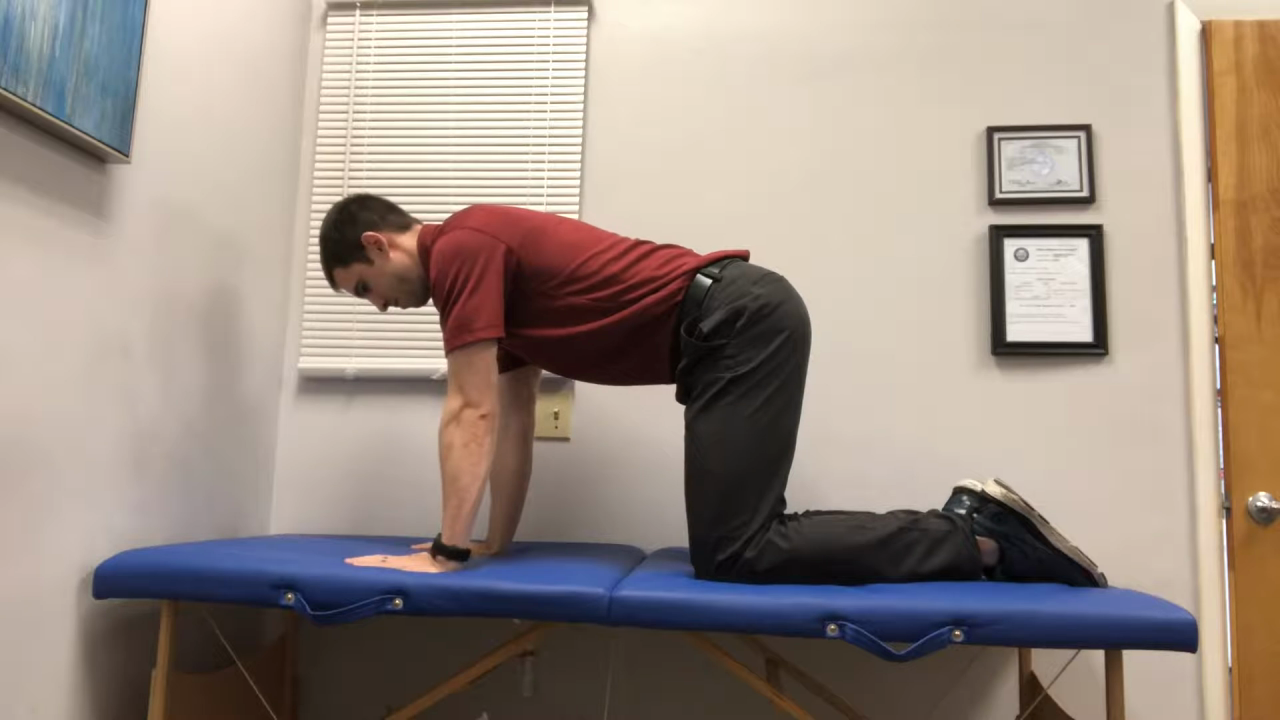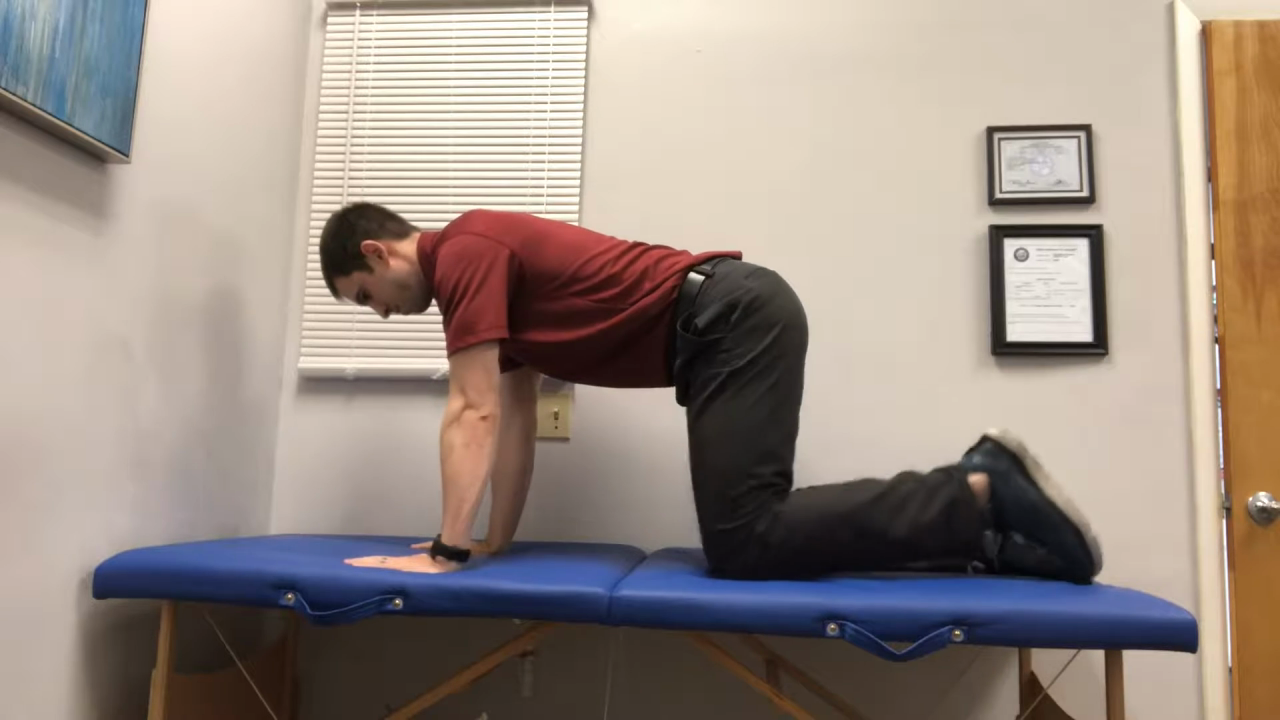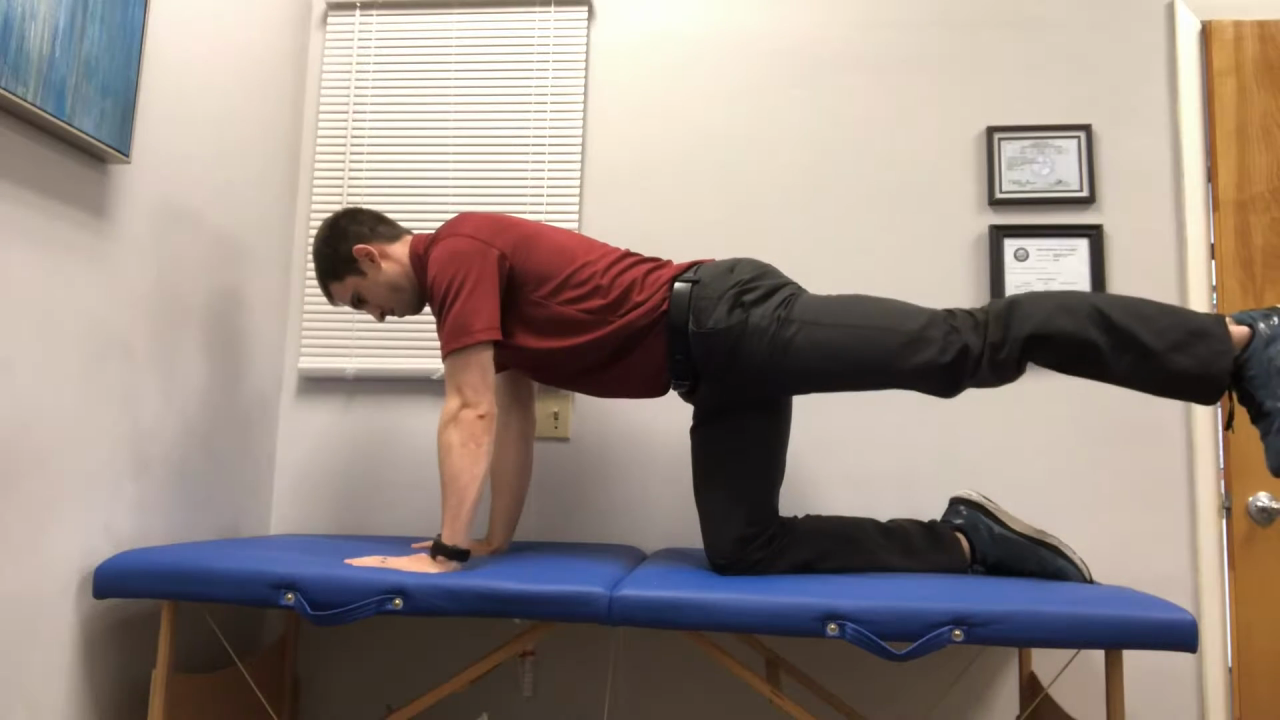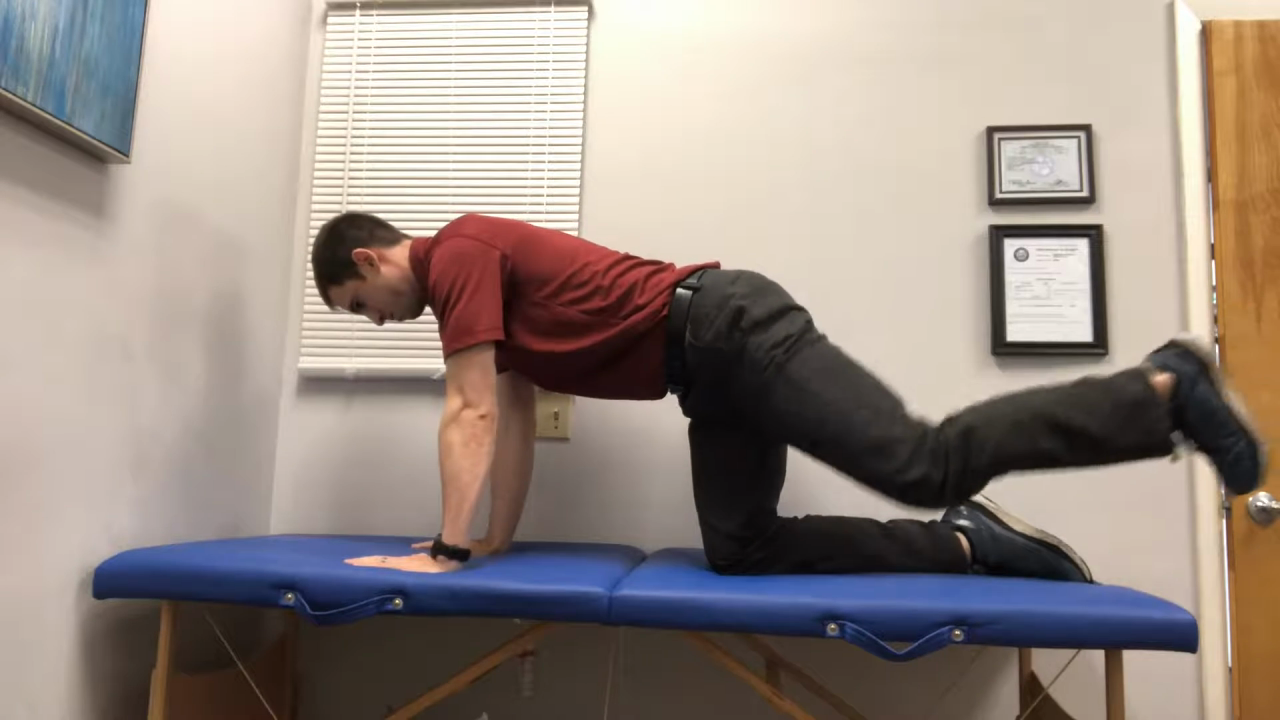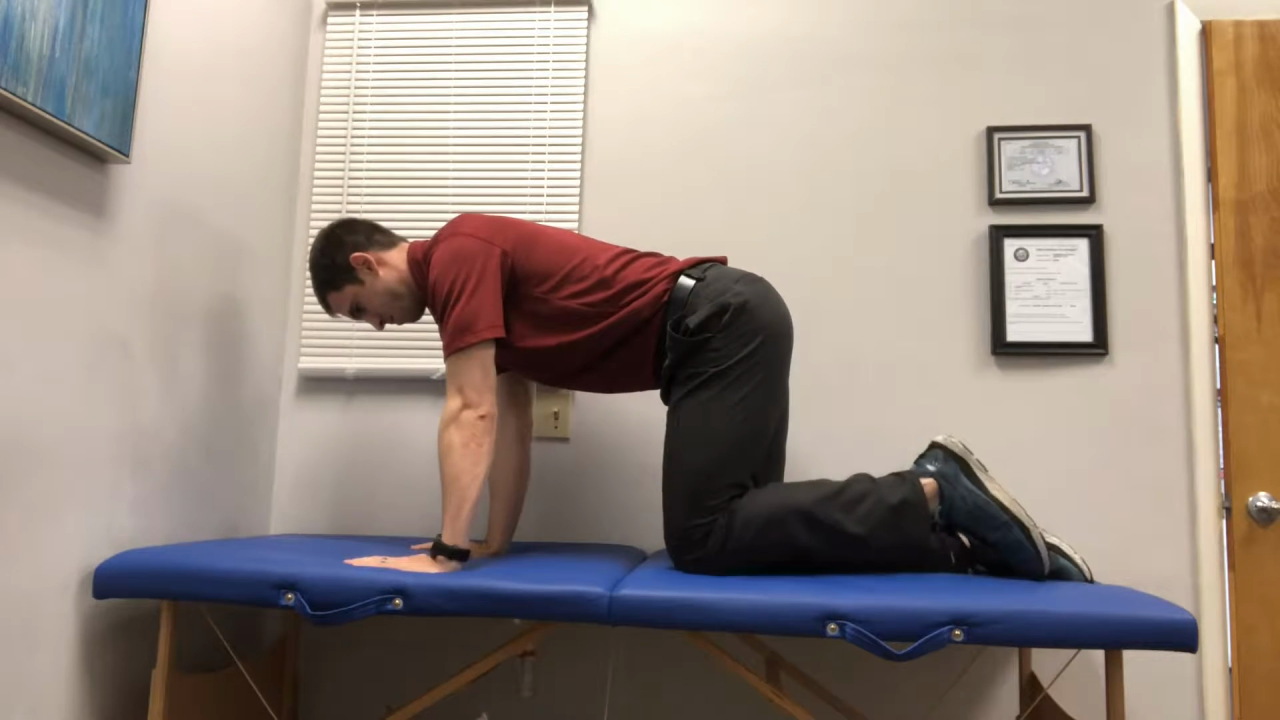
dt=1s
person 1, frame 1
left shoulder: (459, 248)
right shoulder: (494, 262)
left elbow: (470, 414)
right elbow: (514, 417)
left wrist: (447, 550)
right wrist: (496, 540)
left hip: (738, 321)
right hip: (742, 323)
left knee: (730, 555)
right knee: (739, 536)
left ankle: (979, 538)
right ankle: (962, 522)
person 1, frame 2
left shoulder: (463, 250)
right shoulder: (486, 264)
left elbow: (473, 414)
right elbow: (515, 416)
left wrist: (446, 550)
right wrist: (495, 540)
left hip: (732, 317)
right hip: (727, 328)
left knee: (744, 542)
right knee: (745, 539)
left ankle: (978, 490)
right ankle: (973, 528)
person 1, frame 3
left shoulder: (457, 249)
right shoulder: (477, 281)
left elbow: (469, 415)
right elbow: (513, 417)
left wrist: (447, 550)
right wrist: (497, 540)
left hip: (728, 319)
right hip: (721, 364)
left knee: (960, 344)
right knee: (745, 548)
right ankle: (966, 541)
person 1, frame 4
left shoulder: (457, 252)
right shoulder: (475, 283)
left elbow: (469, 415)
right elbow: (515, 419)
left wrist: (447, 549)
right wrist: (498, 539)
left hip: (725, 328)
right hip: (716, 366)
left knee: (924, 461)
right knee: (743, 551)
left ankle: (1165, 388)
right ankle: (965, 542)
person 1, frame 5
left shoulder: (455, 253)
right shoulder: (476, 279)
left elbow: (470, 413)
right elbow: (510, 417)
left wrist: (447, 549)
right wrist: (492, 542)
left hip: (721, 321)
right hip: (714, 333)
left knee: (704, 539)
right knee: (737, 533)
left ankle: (929, 494)
right ankle: (961, 536)
